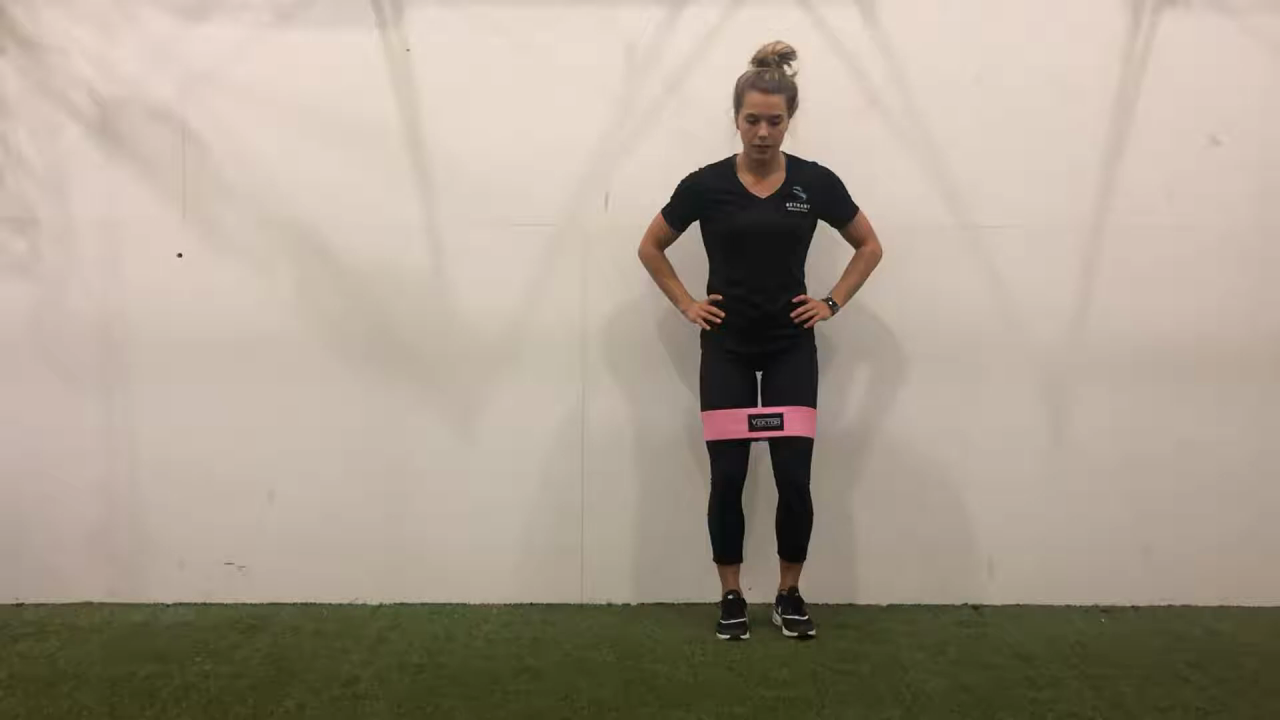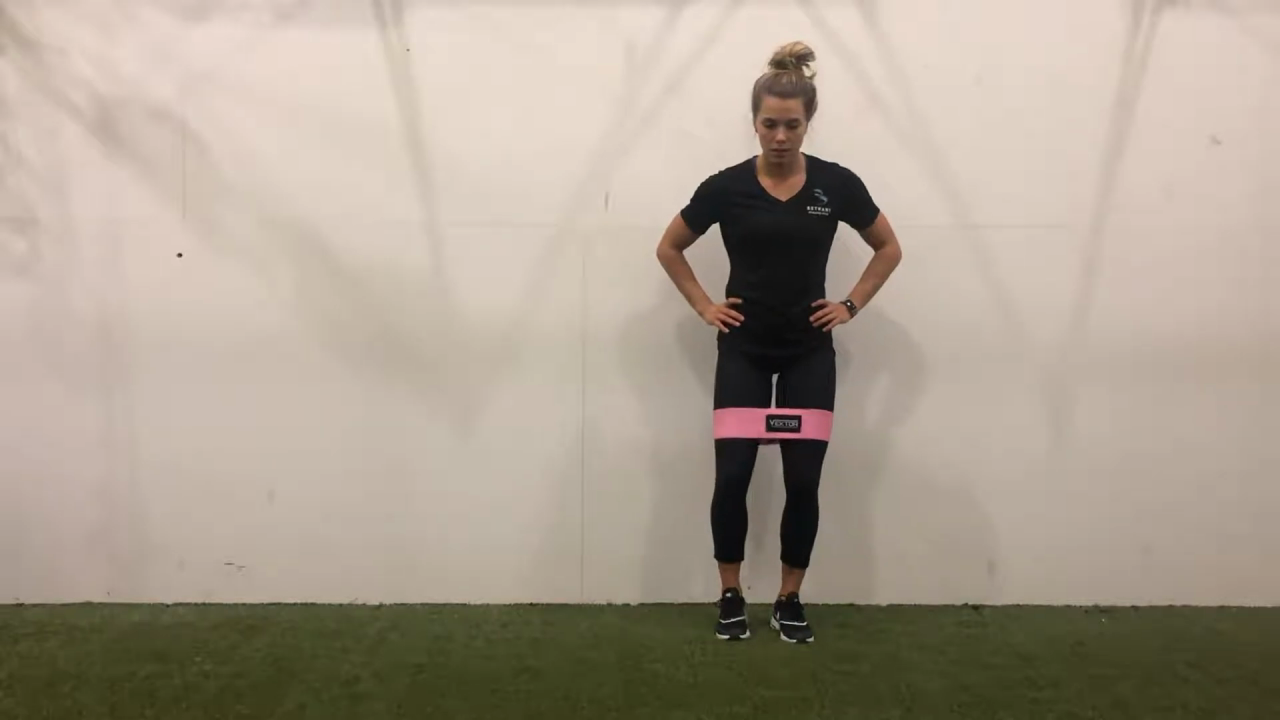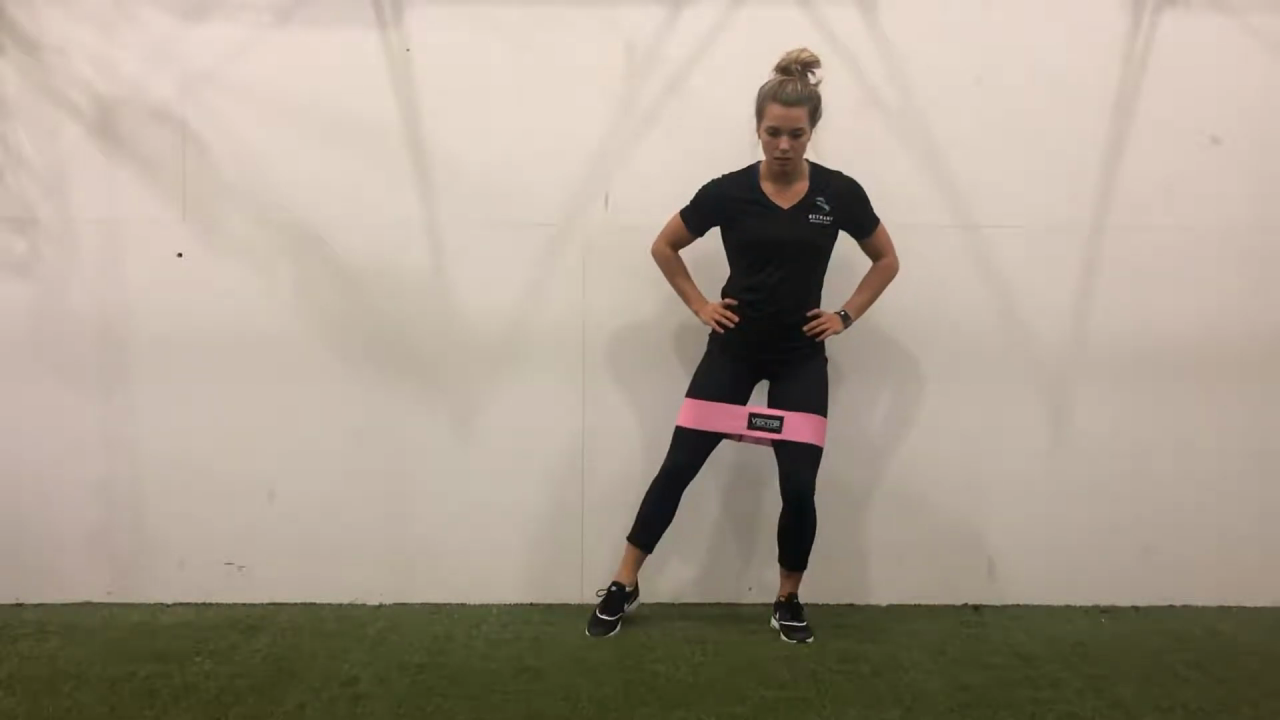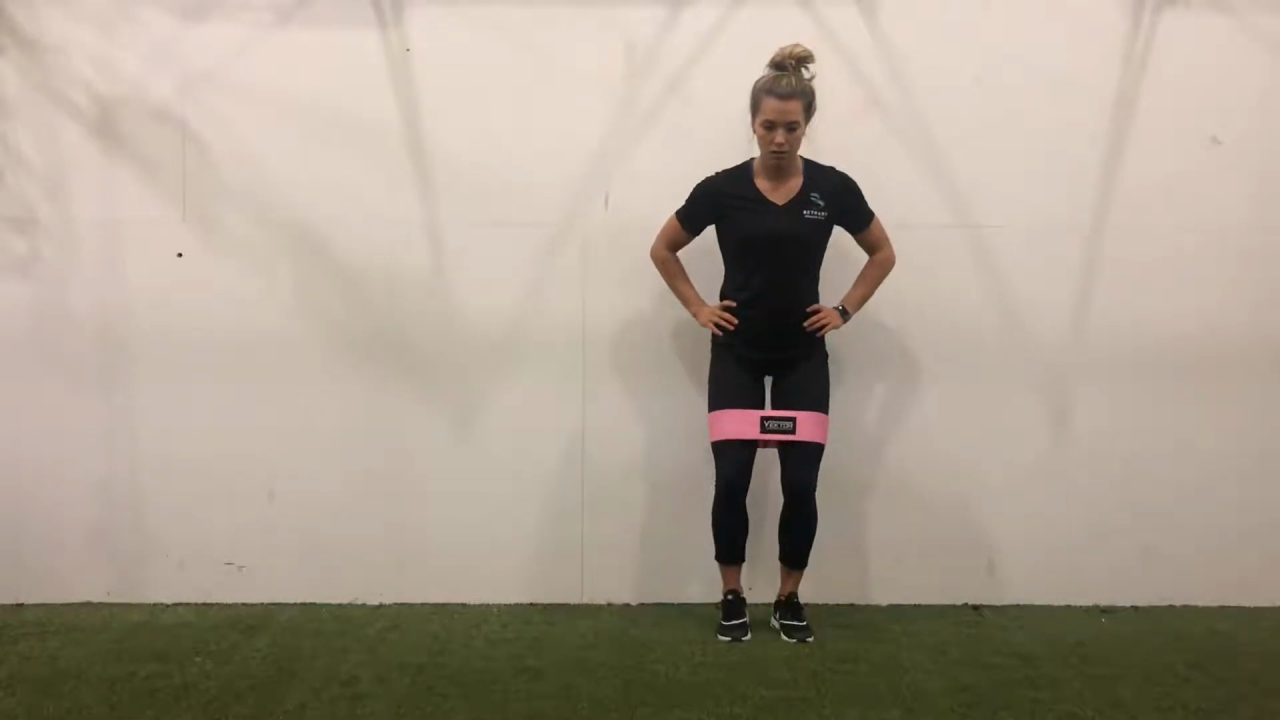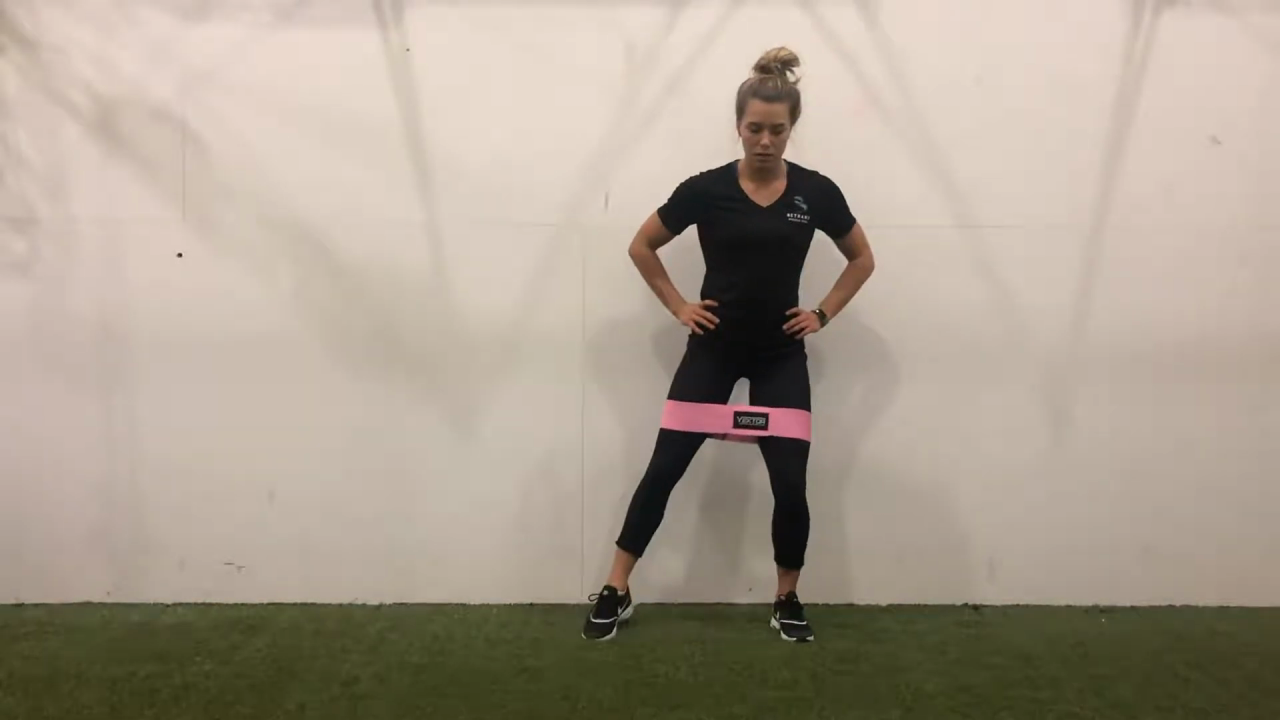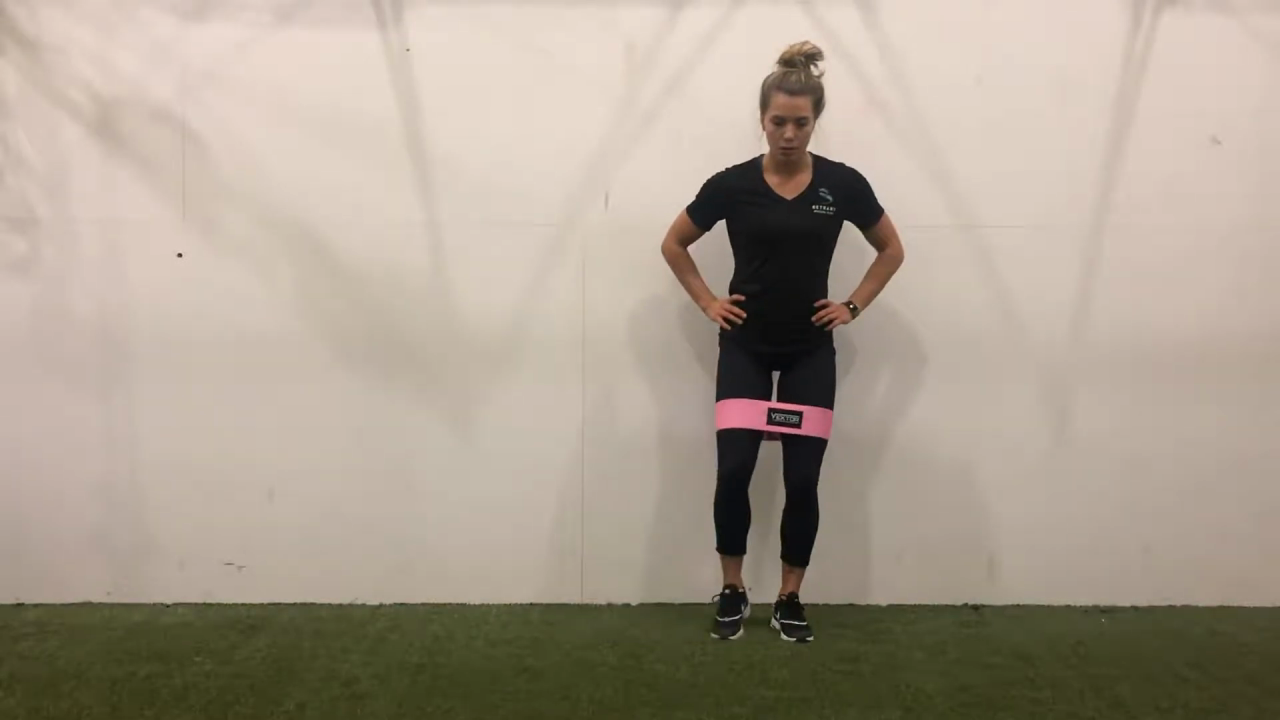
dt=0.7s
person 1, frame 1
left shoulder: (815, 182)
right shoulder: (706, 183)
left elbow: (869, 247)
right elbow: (651, 247)
left wrist: (832, 303)
right wrist: (686, 304)
left hip: (791, 348)
right hip: (726, 348)
left knee: (794, 479)
right knee: (727, 477)
left ankle: (790, 595)
right ankle: (731, 597)
person 1, frame 2
left shoulder: (836, 184)
right shoulder: (727, 186)
left elbow: (888, 249)
right elbow: (669, 249)
left wrist: (850, 305)
right wrist: (704, 305)
left hip: (808, 353)
right hip: (743, 350)
left knee: (802, 484)
right knee: (732, 478)
left ankle: (789, 600)
right ankle: (731, 595)
person 1, frame 3
left shoulder: (839, 192)
right shoulder: (727, 191)
left elbow: (886, 261)
right elbow: (663, 247)
left wrist: (845, 316)
right wrist: (699, 305)
left hip: (801, 359)
right hip: (732, 350)
left knee: (799, 488)
right knee: (678, 468)
left ankle: (788, 601)
right ankle: (622, 587)
person 1, frame 4
left shoulder: (833, 188)
right shoulder: (722, 189)
left elbow: (882, 255)
right elbow: (662, 250)
left wrist: (844, 310)
right wrist: (698, 308)
left hip: (802, 356)
right hip: (737, 353)
left knee: (800, 486)
right knee: (731, 482)
left ankle: (789, 600)
right ankle: (732, 596)
person 1, frame 5
left shoulder: (816, 192)
right shoulder: (705, 189)
left elbow: (862, 260)
right elbow: (641, 246)
left wrist: (823, 314)
right wrist: (677, 306)
left hip: (781, 357)
right hip: (713, 351)
left knee: (791, 486)
right knee: (665, 470)
left ankle: (787, 601)
right ankle: (615, 592)
person 1, frame 6
left shoulder: (842, 183)
right shoulder: (732, 184)
left elbow: (891, 250)
right elbow: (673, 244)
left wrist: (853, 305)
right wrist: (708, 302)
left hip: (810, 351)
right hip: (745, 346)
left knee: (803, 481)
right knee: (733, 472)
left ankle: (789, 600)
right ankle: (732, 591)
